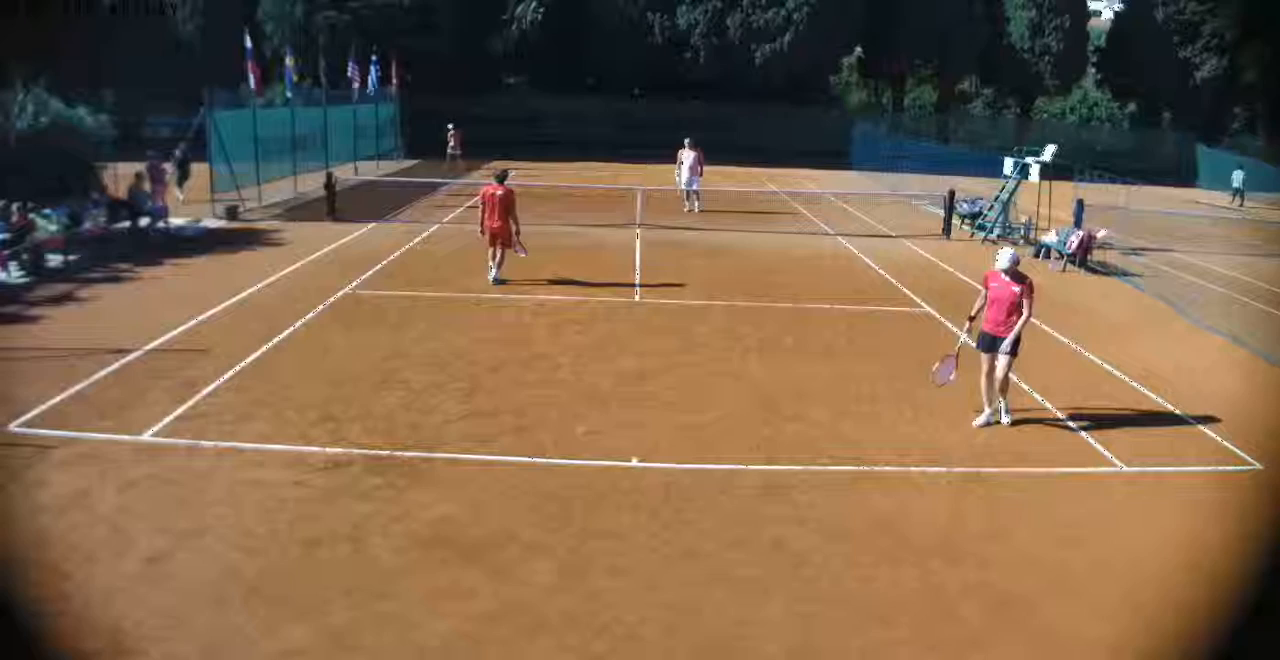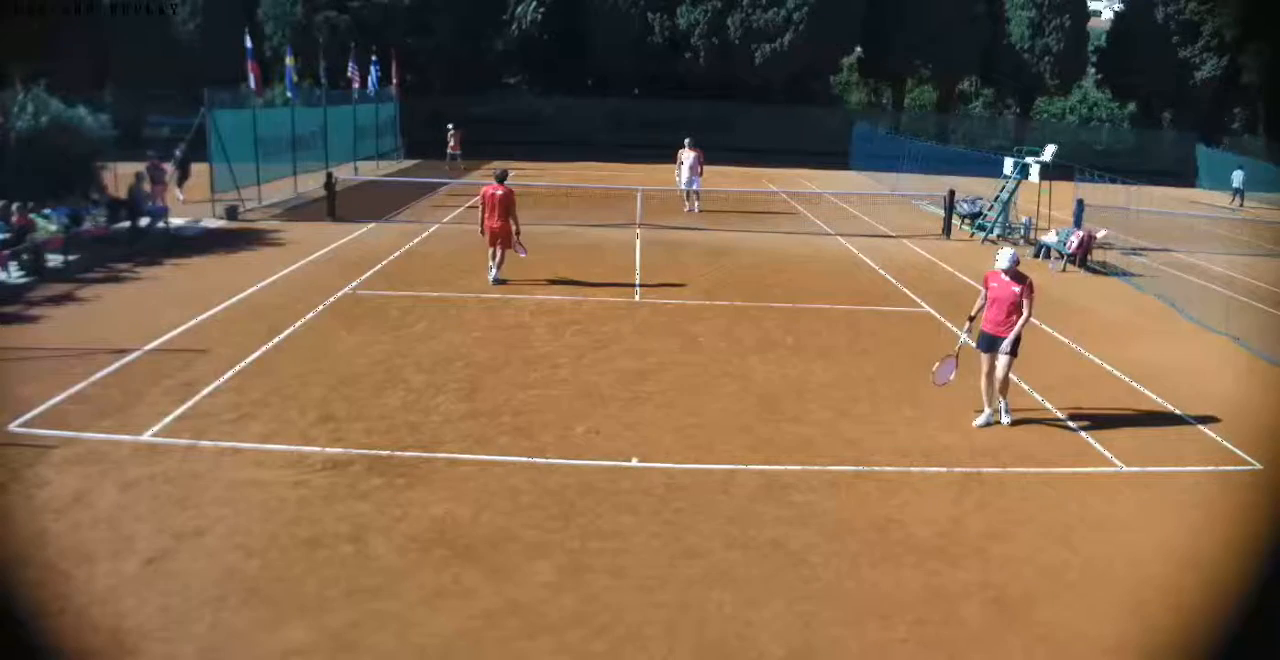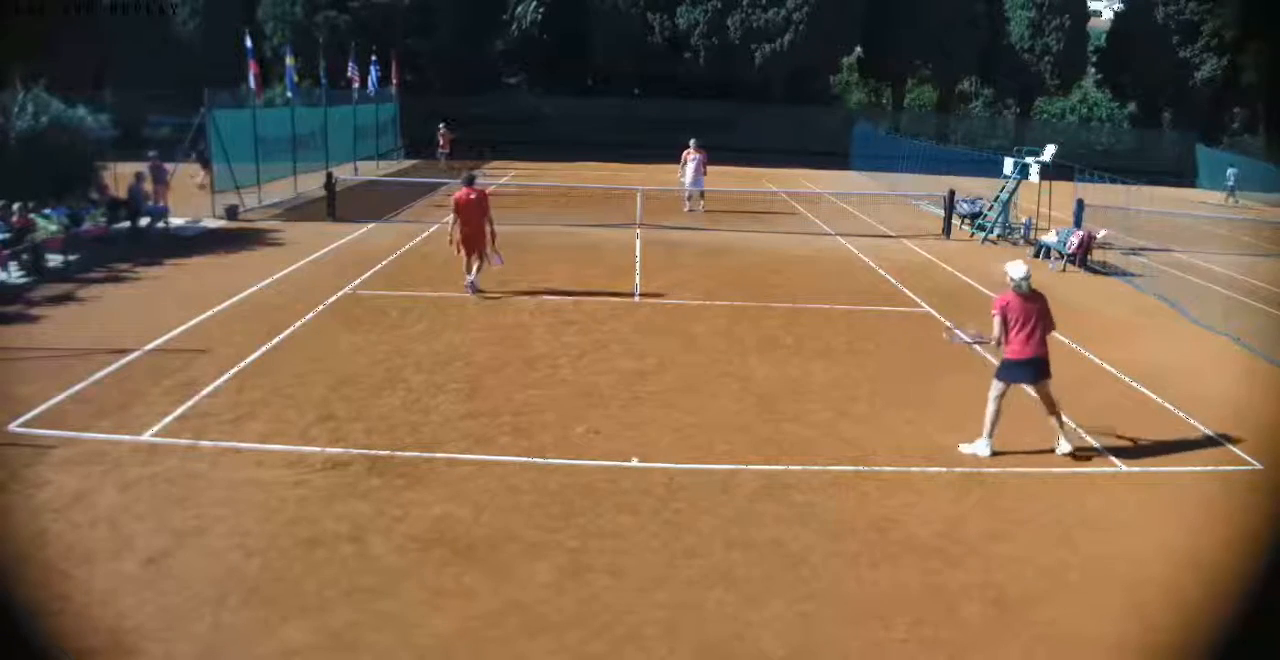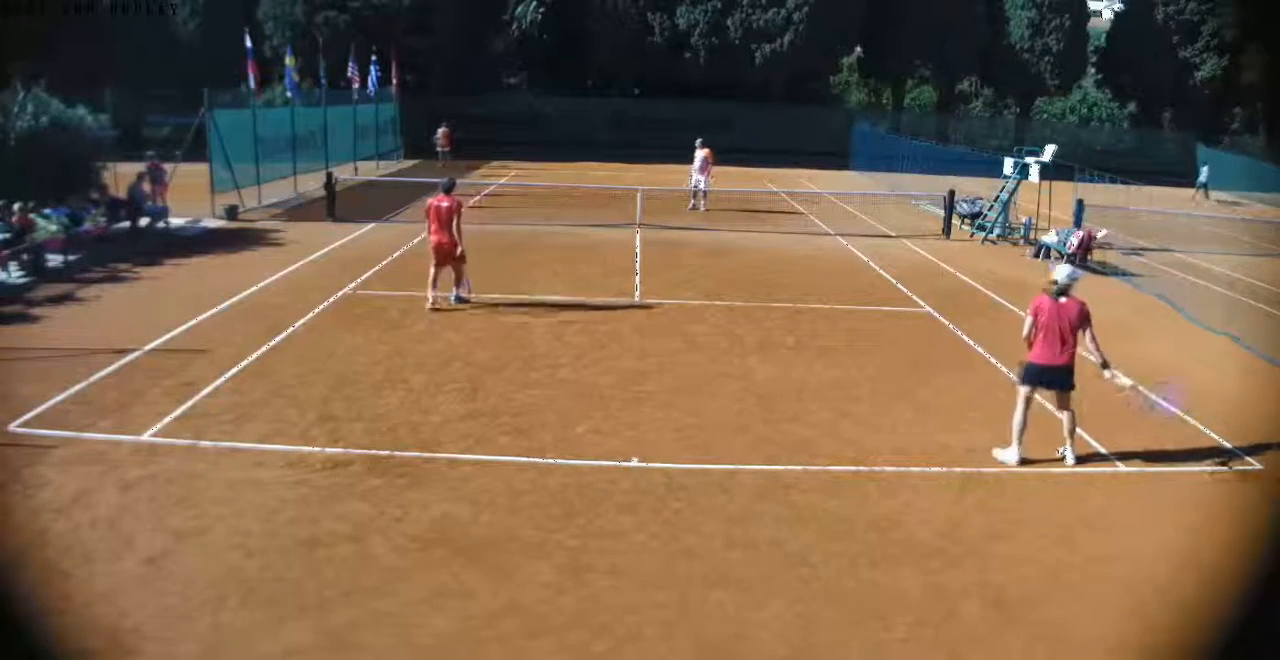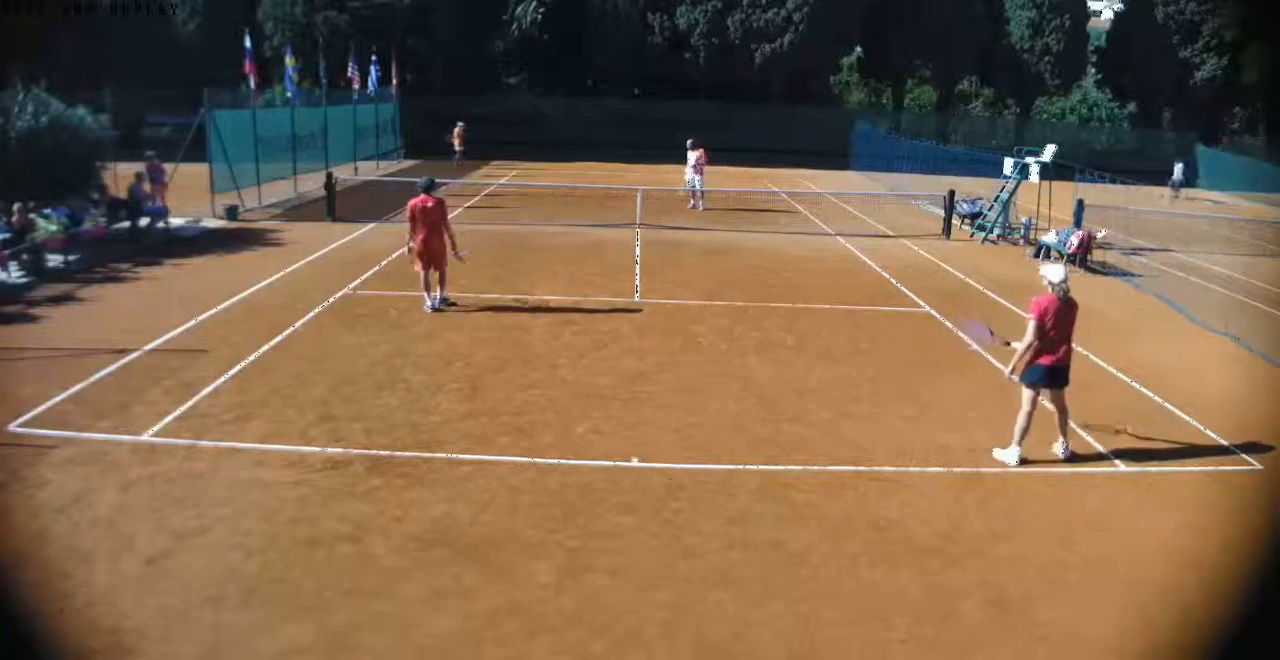
dt=1s
person 1, frame 1
left shoulder: (1025, 282)
right shoulder: (990, 276)
left elbow: (1026, 314)
left wrist: (1011, 337)
right wrist: (970, 320)
left hip: (1009, 336)
right hip: (988, 331)
left knee: (1001, 375)
right knee: (986, 372)
left ankle: (1002, 403)
right ankle: (988, 411)
person 1, frame 2
left shoulder: (1024, 283)
right shoulder: (990, 277)
left elbow: (1026, 314)
left wrist: (1011, 338)
right wrist: (970, 320)
left hip: (1008, 336)
right hip: (988, 331)
left knee: (1001, 375)
right knee: (986, 373)
left ankle: (1003, 404)
right ankle: (988, 412)
person 1, frame 3
left shoulder: (1003, 300)
right shoulder: (1040, 298)
left elbow: (997, 335)
right elbow: (1050, 327)
left wrist: (996, 341)
left hip: (1015, 358)
right hip: (1039, 357)
left knee: (994, 398)
right knee: (1047, 400)
left ankle: (984, 444)
right ankle: (1063, 442)
person 1, frame 4
left shoulder: (1039, 301)
right shoulder: (1080, 307)
left elbow: (1025, 334)
right elbow: (1090, 339)
right wrist: (1104, 365)
left hip: (1037, 362)
right hip: (1063, 366)
left knee: (1022, 405)
right knee: (1065, 409)
left ankle: (1014, 451)
right ankle: (1069, 452)
person 1, frame 5
left shoulder: (1040, 303)
right shoulder: (1071, 304)
left elbow: (1030, 339)
left wrist: (1013, 363)
left hip: (1041, 363)
right hip: (1062, 363)
left knee: (1027, 408)
right knee: (1060, 405)
left ankle: (1013, 451)
right ankle: (1063, 446)
